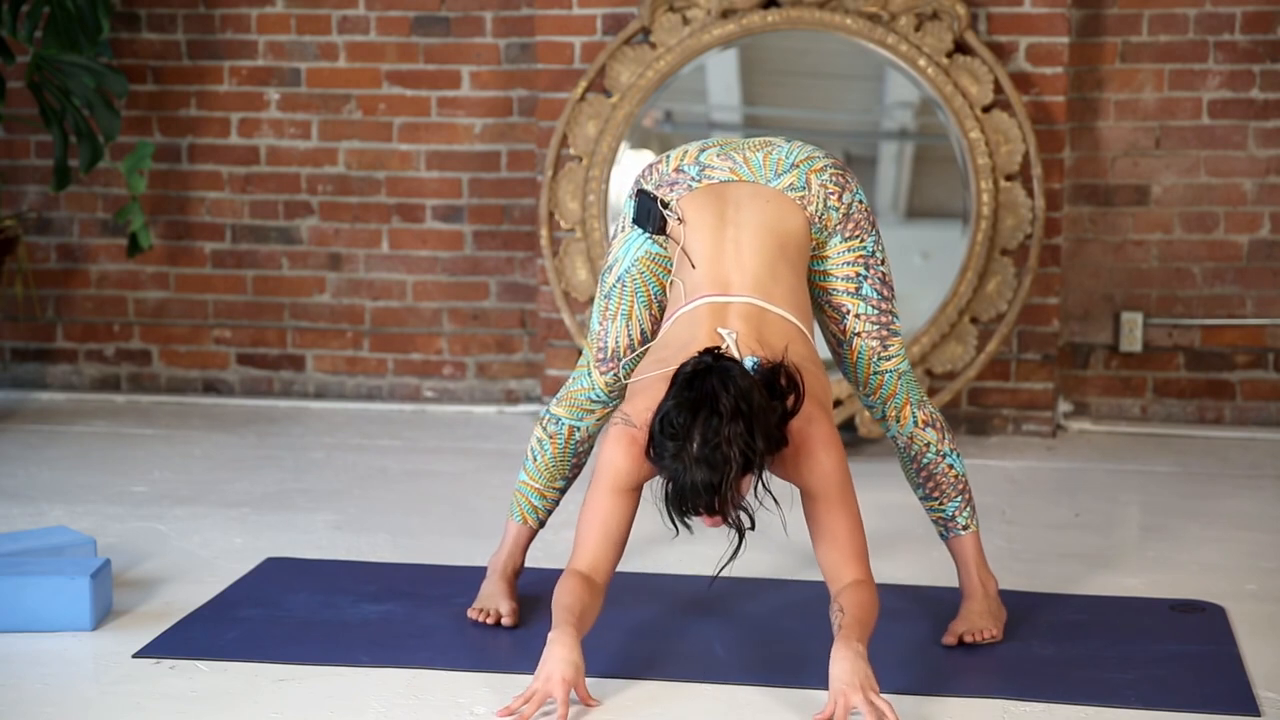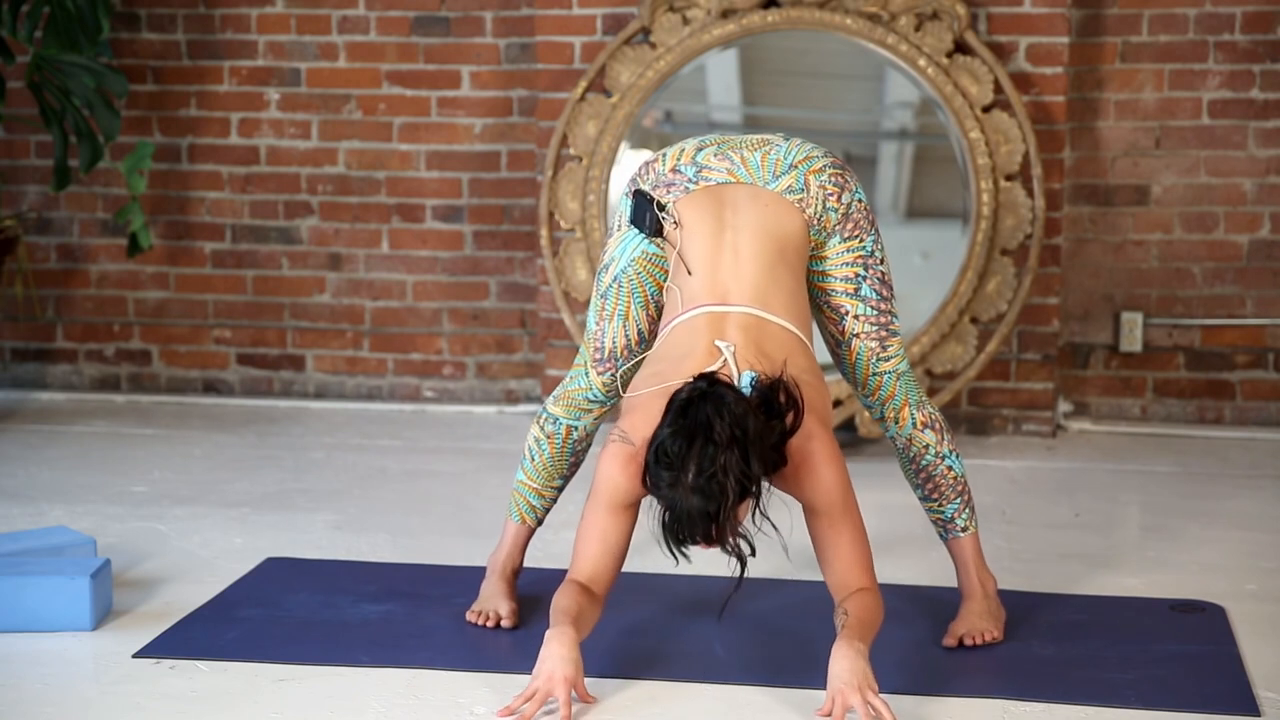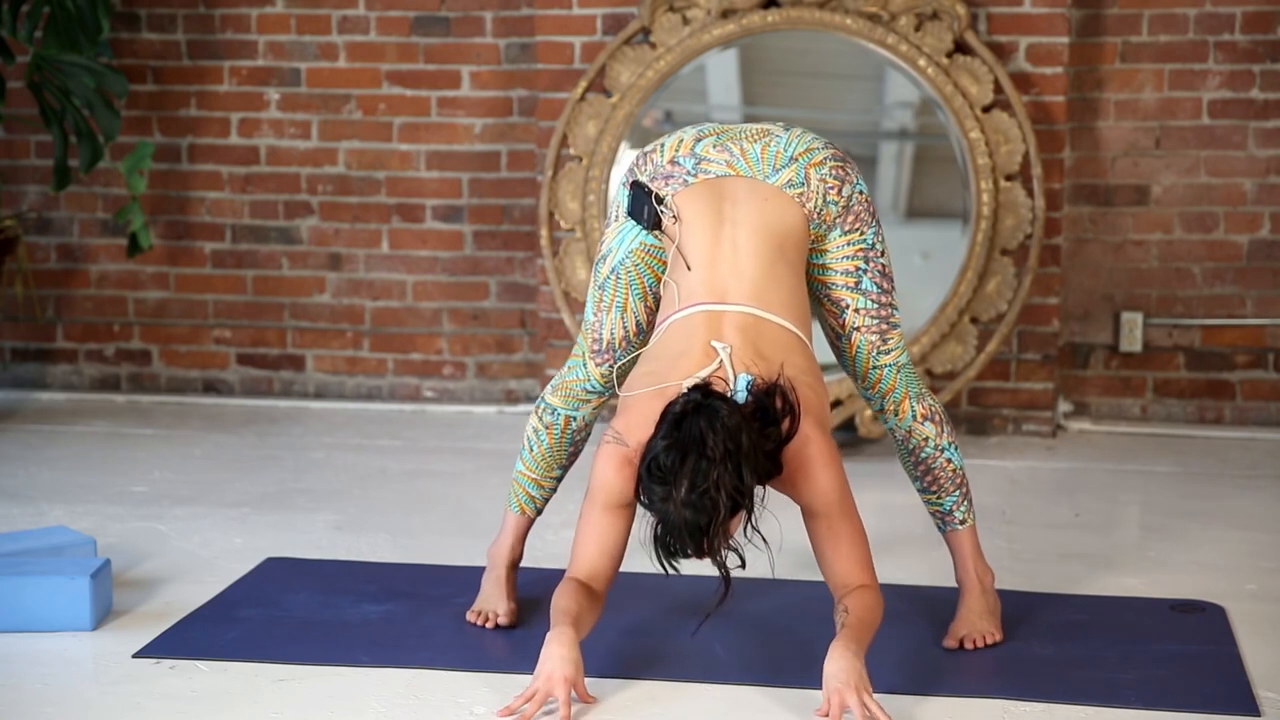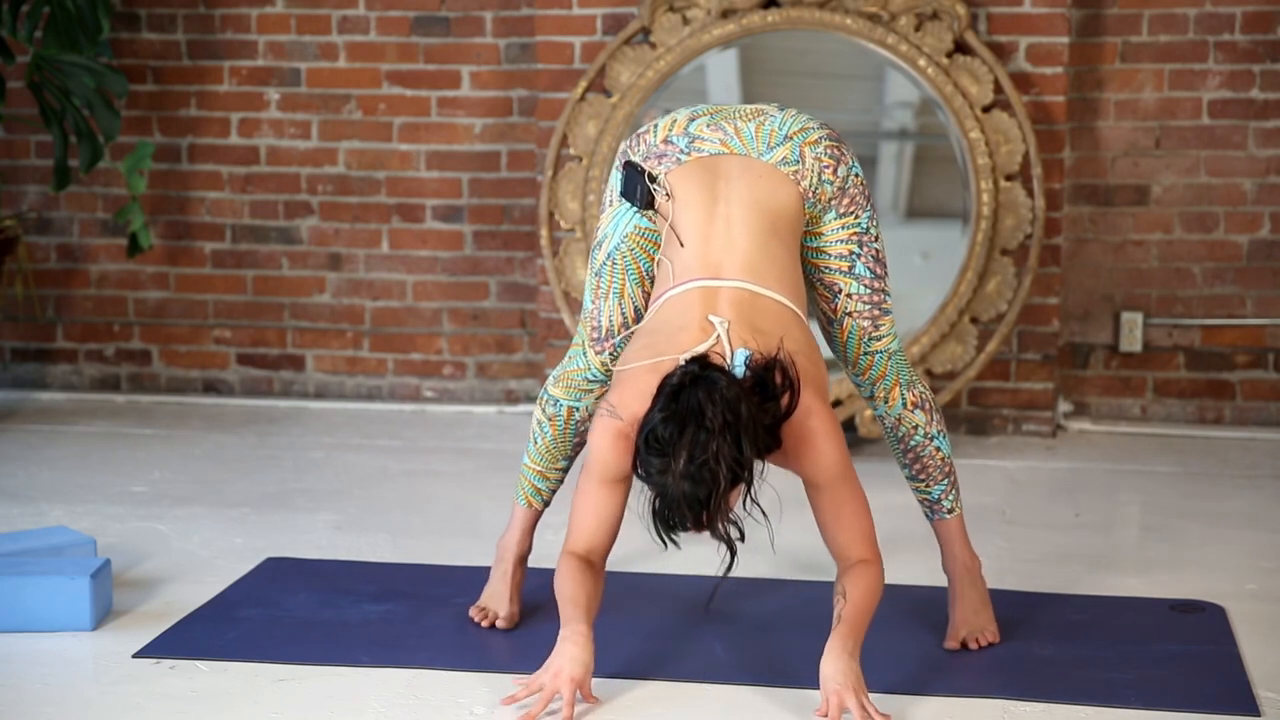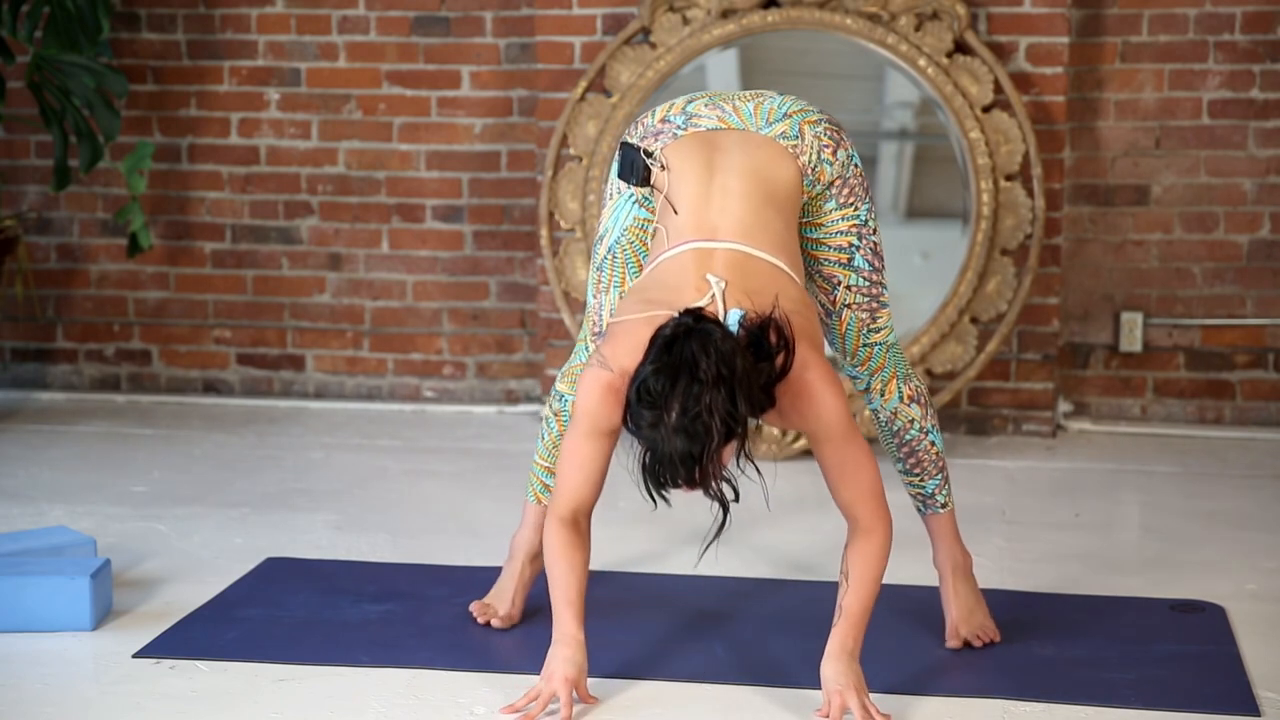
dt=0.3s
person 1, frame 1
left shoulder: (806, 433)
right shoulder: (635, 429)
left elbow: (851, 580)
right elbow: (586, 572)
left wrist: (849, 653)
right wrist: (562, 642)
left knee: (892, 392)
right knee: (594, 385)
left ankle: (977, 581)
right ankle: (506, 561)
person 1, frame 2
left shoulder: (805, 444)
right shoulder: (635, 441)
left elbow: (858, 589)
right elbow: (585, 583)
left wrist: (850, 649)
right wrist: (561, 638)
left knee: (891, 390)
right knee: (589, 384)
left ankle: (975, 579)
right ankle: (505, 560)
person 1, frame 3
left shoulder: (800, 447)
right shoulder: (632, 442)
left elbow: (858, 586)
right elbow: (585, 582)
left wrist: (846, 653)
right wrist: (561, 640)
left knee: (891, 383)
right knee: (588, 374)
left ankle: (974, 575)
right ankle: (504, 555)
person 1, frame 4
left shoulder: (802, 417)
right shoulder: (624, 410)
left elbow: (860, 559)
right elbow: (583, 552)
left wrist: (842, 653)
right wrist: (575, 638)
left knee: (881, 370)
right knee: (589, 362)
left ankle: (960, 563)
right ankle: (513, 551)
person 1, frame 5
left shoulder: (799, 377)
right shoulder: (615, 370)
left elbow: (869, 523)
right elbow: (568, 514)
left wrist: (842, 657)
right wrist: (566, 644)
left knee: (876, 364)
left ankle: (951, 558)
right ankle: (523, 553)
